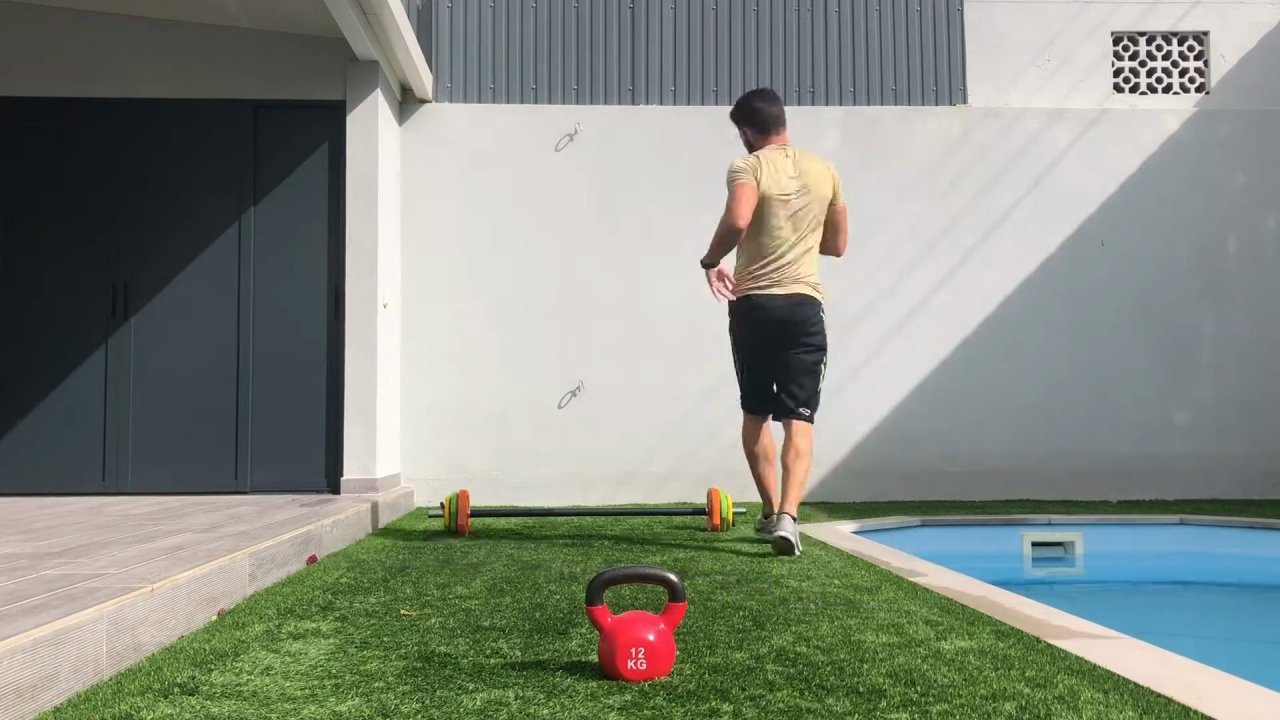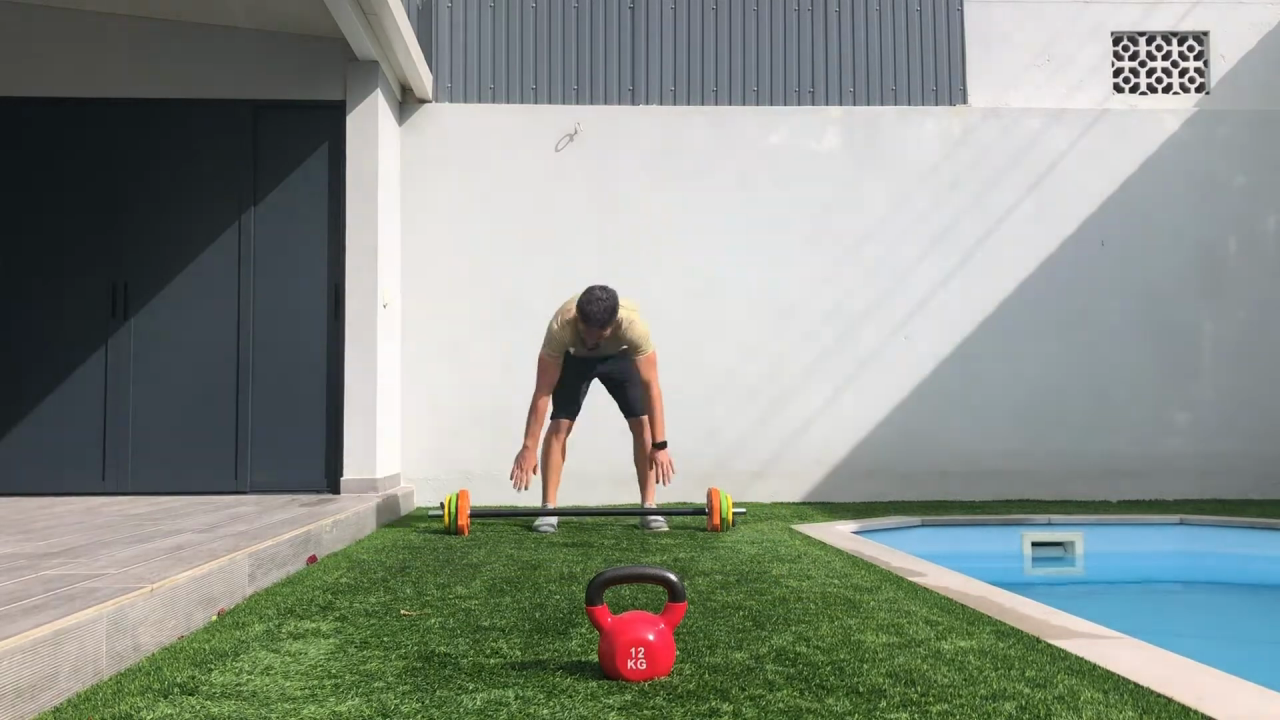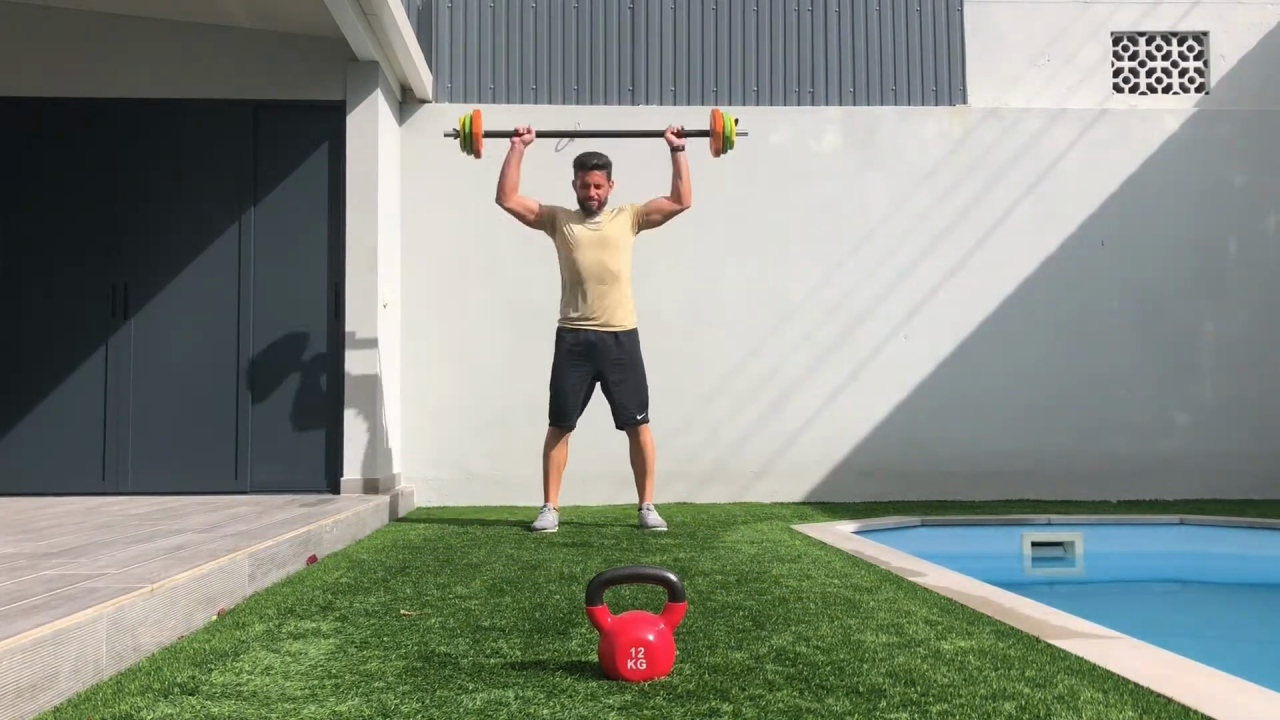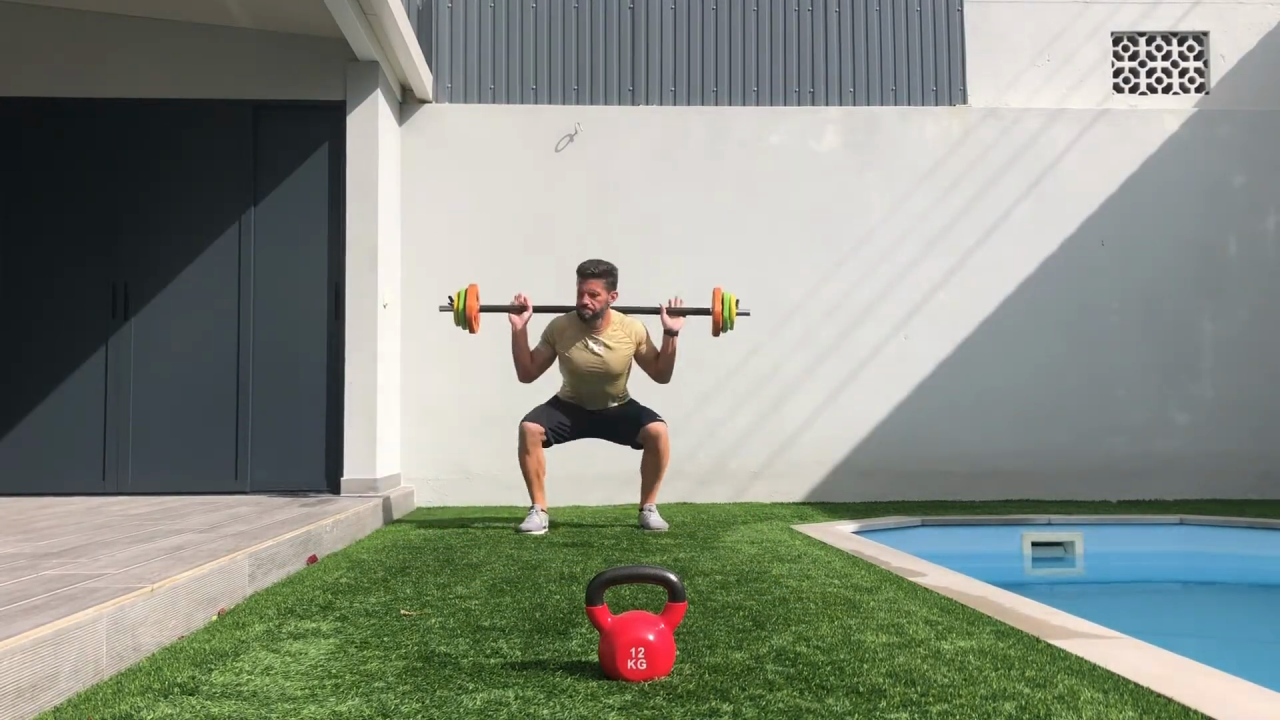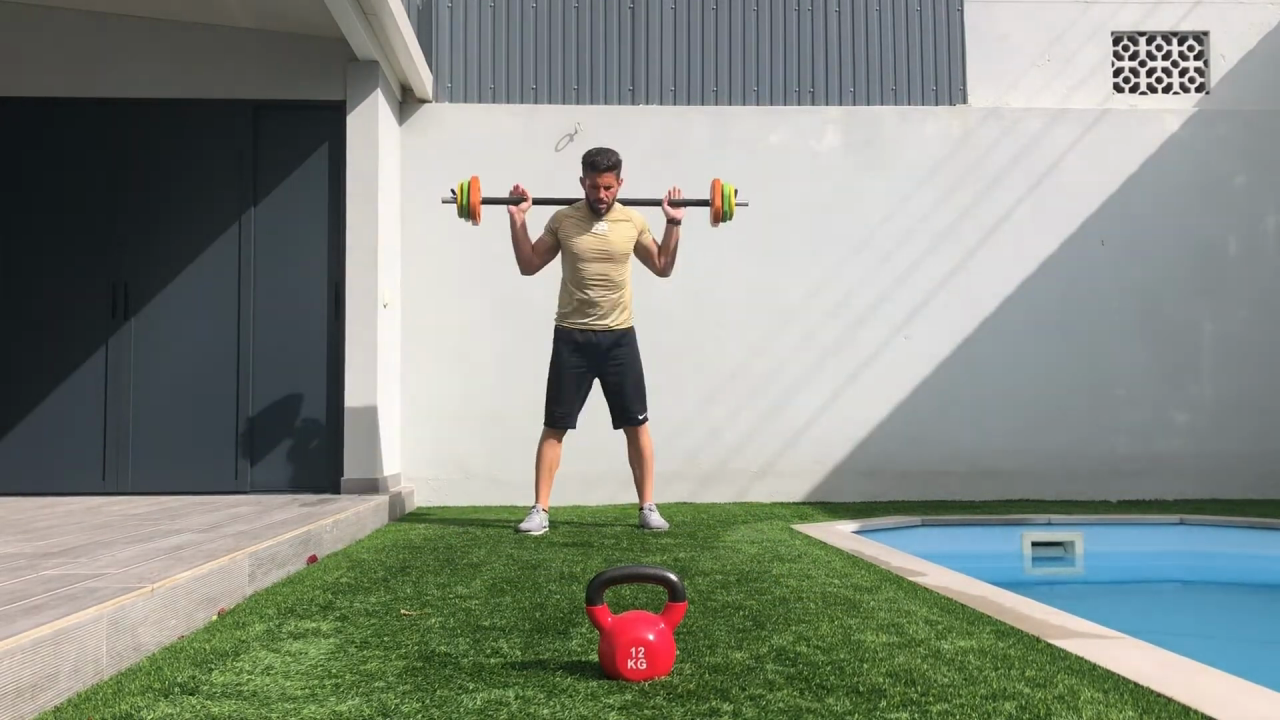
dt=1s
person 1, frame 1
left shoulder: (746, 167)
right shoulder: (824, 172)
left elbow: (737, 219)
right elbow: (837, 244)
left wrist: (711, 263)
left hip: (753, 304)
right hip: (803, 305)
left knee: (757, 412)
right knee: (797, 419)
left ankle: (774, 510)
right ankle: (785, 517)
person 1, frame 2
left shoulder: (631, 322)
right shoulder: (562, 324)
left elbow: (650, 384)
right elbow: (542, 393)
left wrist: (660, 446)
right wrist: (528, 447)
left hip: (618, 353)
right hip: (572, 354)
left knee: (640, 420)
right knee: (560, 424)
left ankle: (648, 506)
right ankle: (549, 509)
person 1, frame 3
left shoulder: (629, 216)
right shoulder: (557, 218)
left elbow: (681, 202)
right elbow: (506, 199)
left wrist: (677, 151)
right wrist: (516, 150)
left hip: (621, 338)
right hip: (574, 338)
left knee: (638, 425)
right knee: (560, 427)
left ankle: (647, 506)
right ankle: (550, 507)
person 1, frame 4
left shoulder: (632, 330)
right shoulder: (559, 329)
left elbow: (661, 375)
right elbow: (526, 374)
left wrist: (670, 335)
right wrist: (519, 330)
left hip: (617, 409)
right hip: (570, 407)
left knee: (658, 432)
right knee: (529, 429)
left ankle: (648, 508)
right ankle: (538, 510)
person 1, frame 5
left shoulder: (633, 221)
right shoulder: (563, 220)
left elbow: (662, 267)
right elbow: (528, 265)
left wrist: (673, 223)
right wrist: (517, 218)
left hip: (619, 336)
right hip: (571, 336)
left knee: (636, 425)
right knee: (554, 427)
left ankle: (647, 506)
right ankle: (540, 510)
